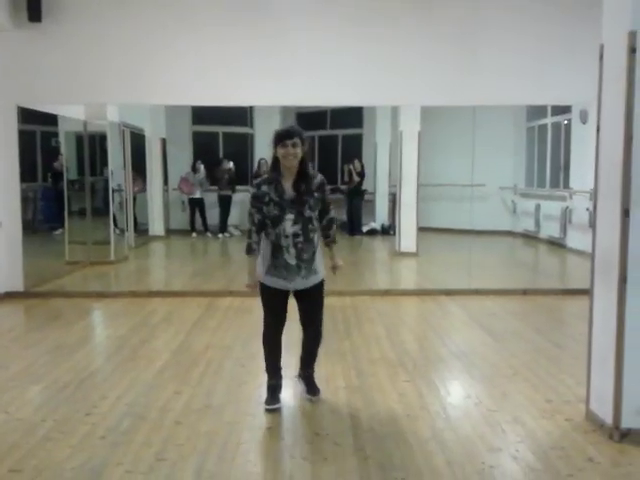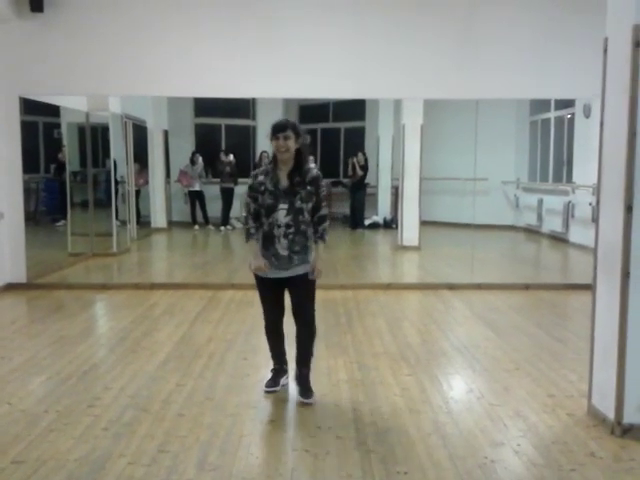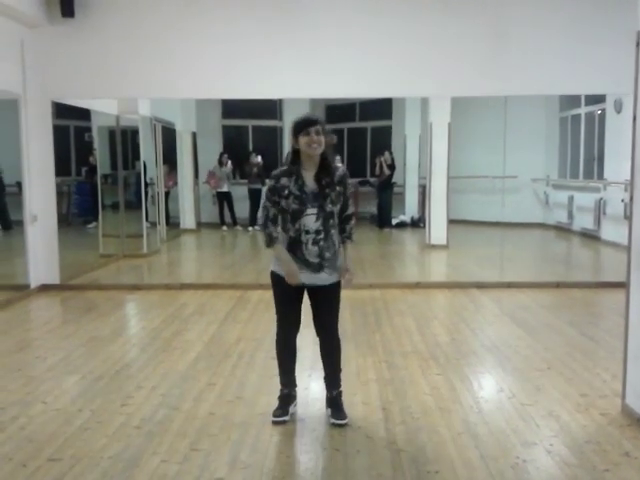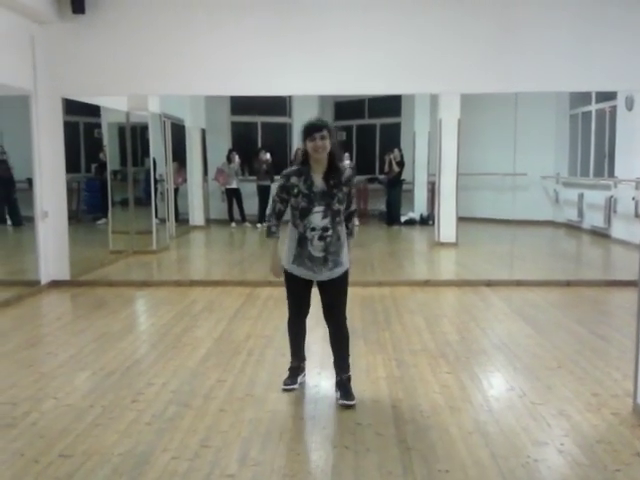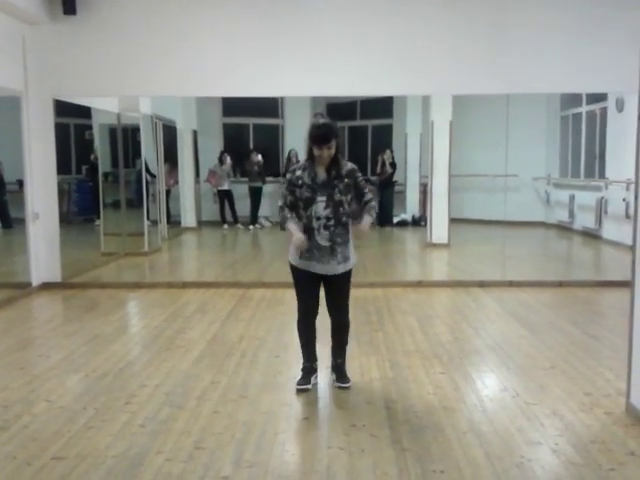
dt=1s
person 1, frame 1
left shoulder: (316, 183)
right shoulder: (263, 187)
left elbow: (327, 220)
right elbow: (254, 230)
left wrist: (333, 255)
right wrist: (252, 271)
left hip: (309, 270)
right hip: (273, 271)
left knee: (312, 326)
right knee: (273, 328)
left ankle: (307, 374)
right ankle: (274, 386)
person 1, frame 2
left shoulder: (312, 177)
right shoulder: (259, 178)
left elbow: (320, 219)
right elbow: (251, 219)
left wrist: (317, 256)
right wrist: (256, 255)
left hip: (302, 263)
right hip: (268, 263)
left knee: (306, 319)
right knee: (272, 319)
left ankle: (303, 376)
right ankle: (279, 370)
person 1, frame 3
left shoulder: (338, 176)
right shoulder: (280, 178)
left elbow: (347, 218)
right elbow: (268, 223)
left wrist: (345, 257)
right wrist: (286, 260)
left hip: (327, 269)
right hip: (288, 269)
left knee: (329, 332)
right knee: (286, 332)
left ankle: (334, 397)
right ankle: (287, 395)
person 1, frame 4
left shoulder: (345, 176)
right shoulder: (290, 177)
left elbow: (349, 216)
right elbow: (274, 216)
left wrist: (348, 248)
right wrist: (274, 256)
left hip: (334, 262)
right hip: (297, 261)
left knee: (337, 320)
right knee: (297, 317)
left ankle: (343, 381)
right ankle: (297, 367)
person 1, frame 5
left shoulder: (349, 172)
right shoulder: (297, 173)
left elbow: (368, 202)
right elbow: (287, 208)
left wrist: (365, 220)
right wrist: (294, 231)
left hip: (339, 257)
right hip: (305, 257)
left knee: (340, 314)
right knee: (306, 314)
left ankle: (339, 366)
right ankle: (309, 368)
